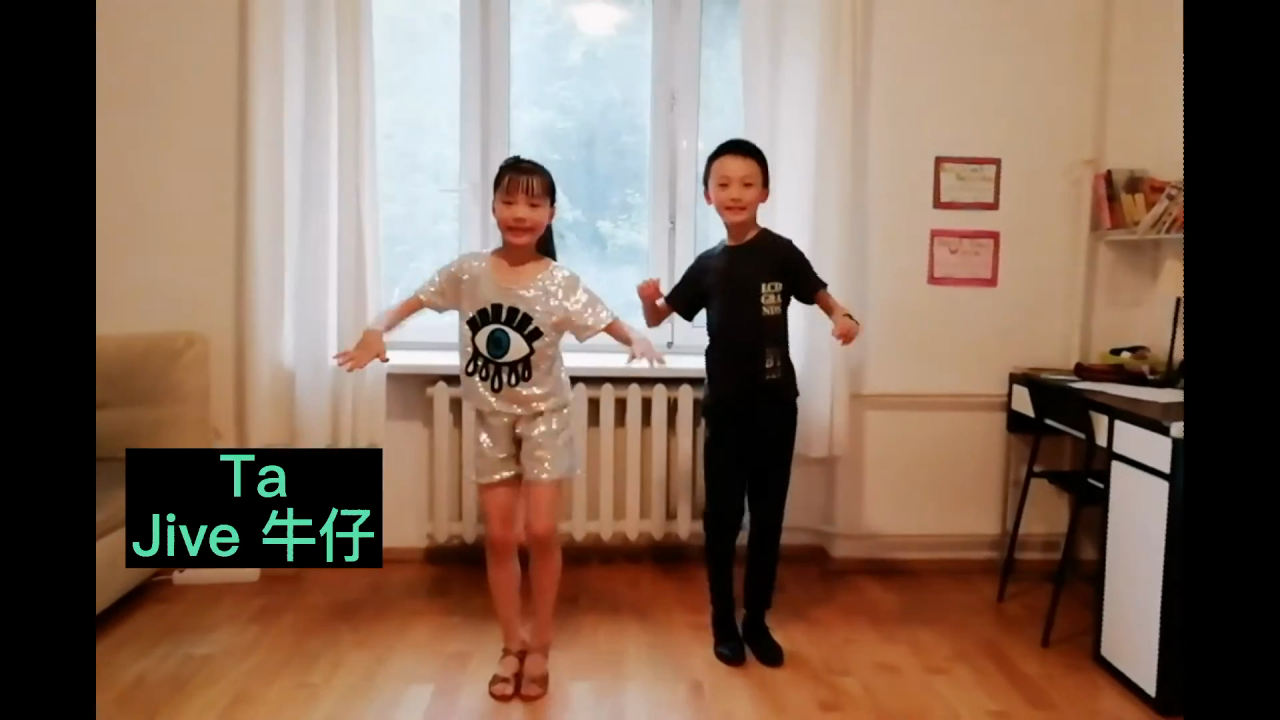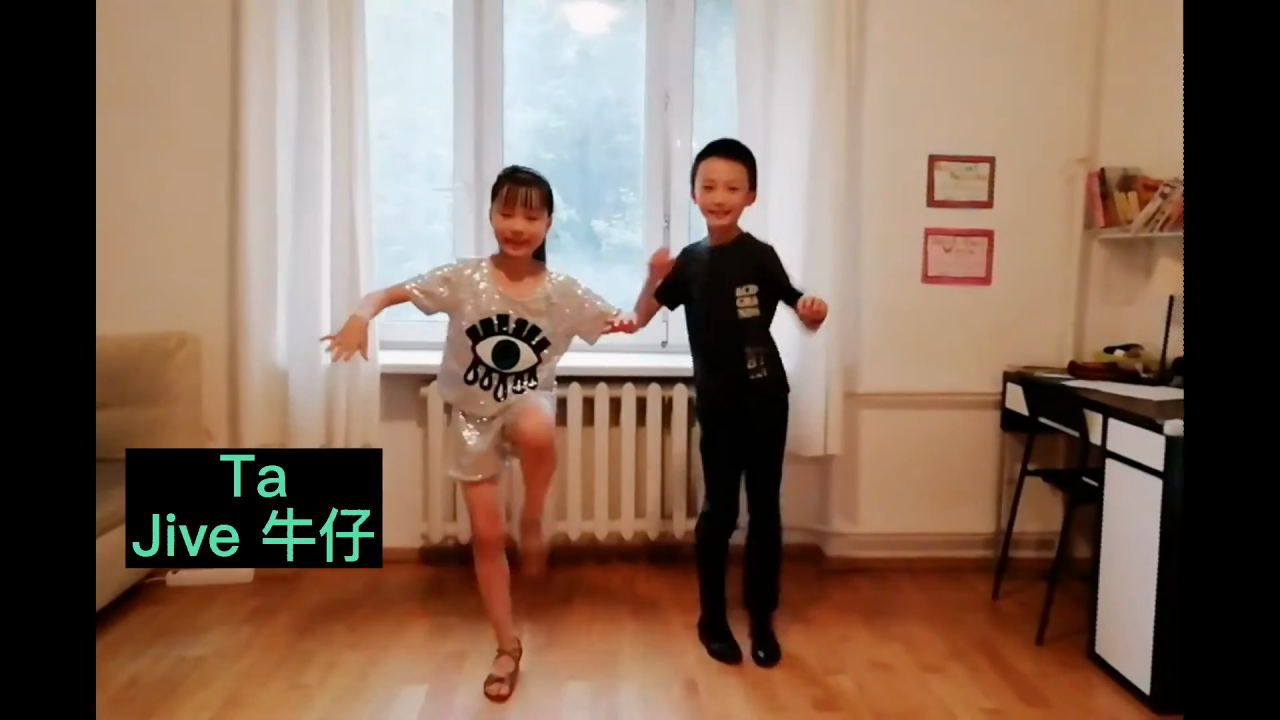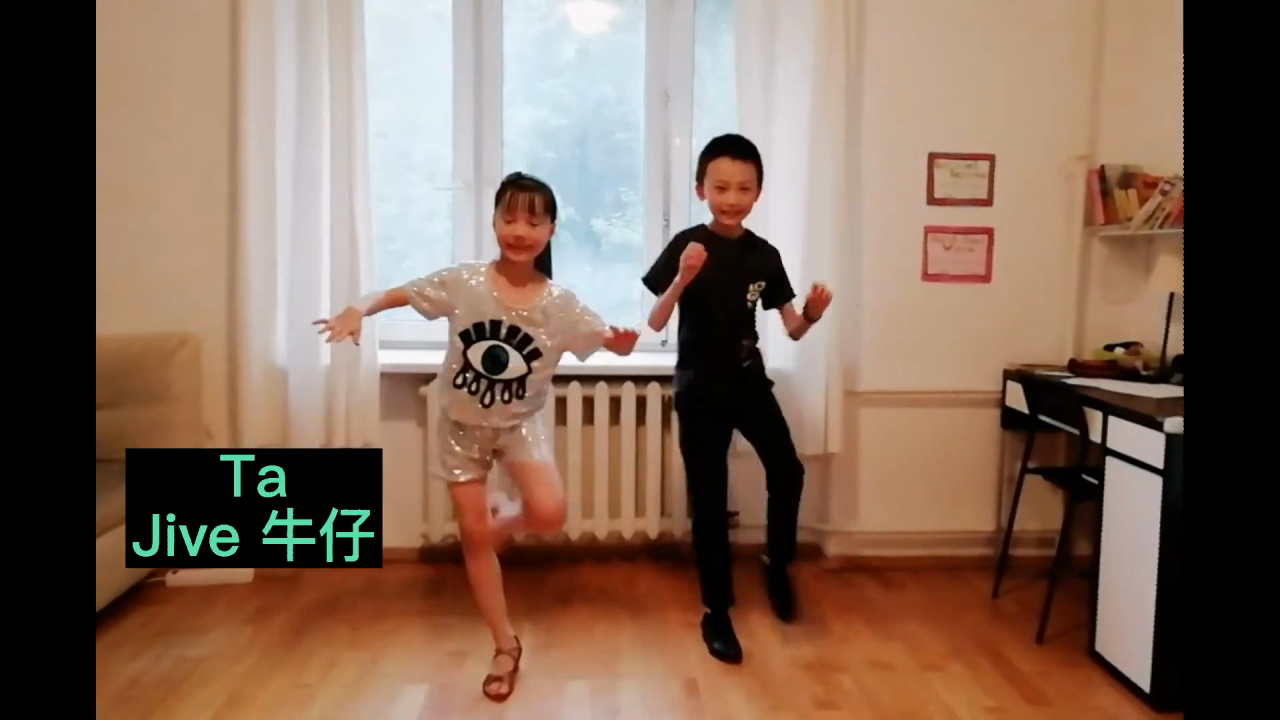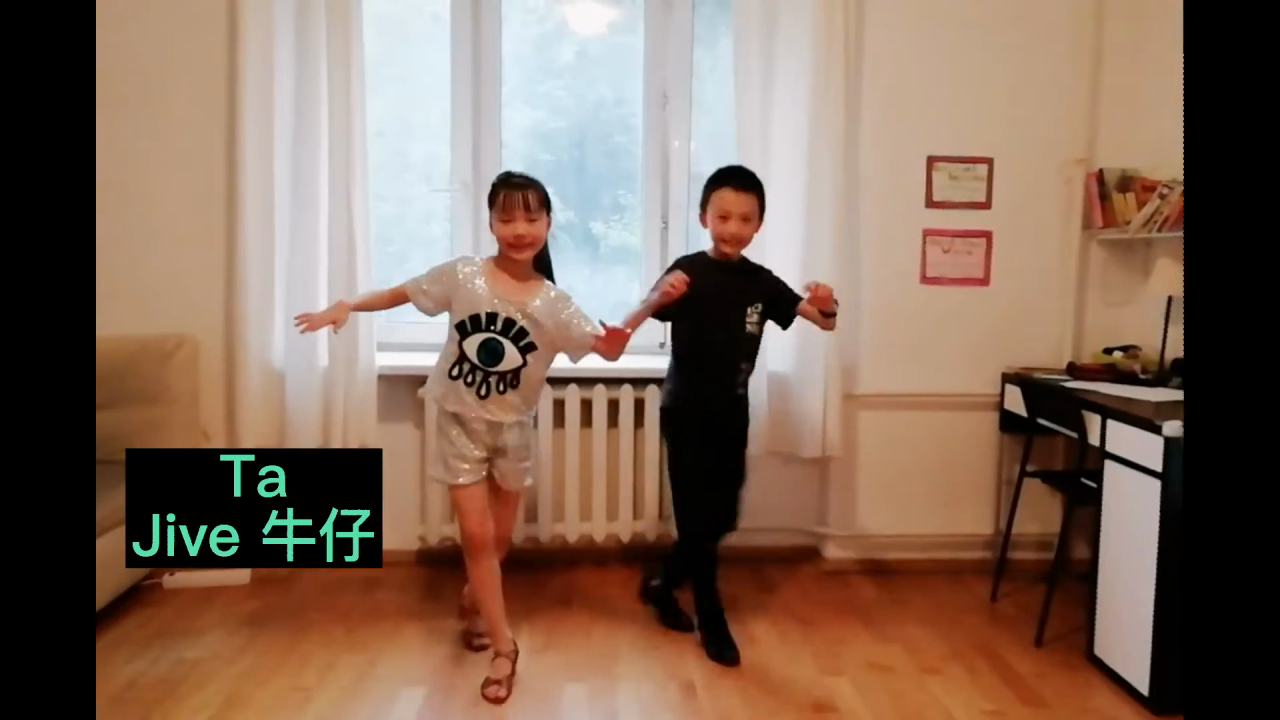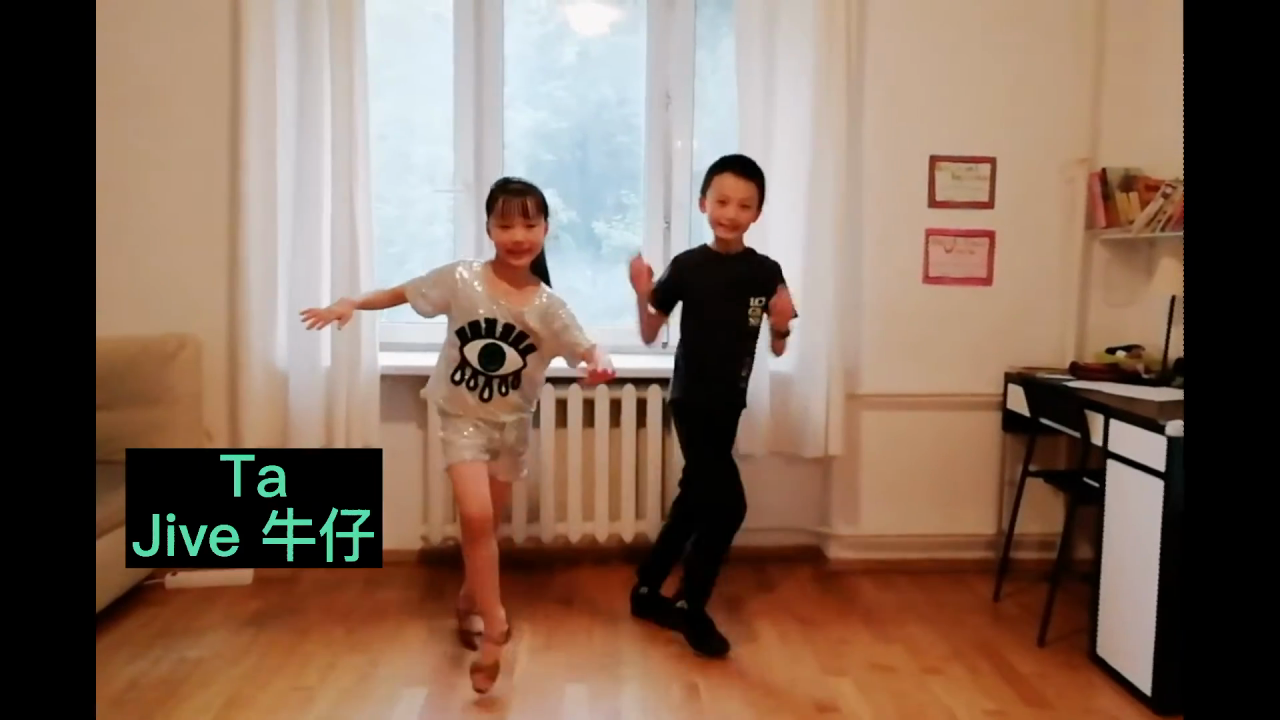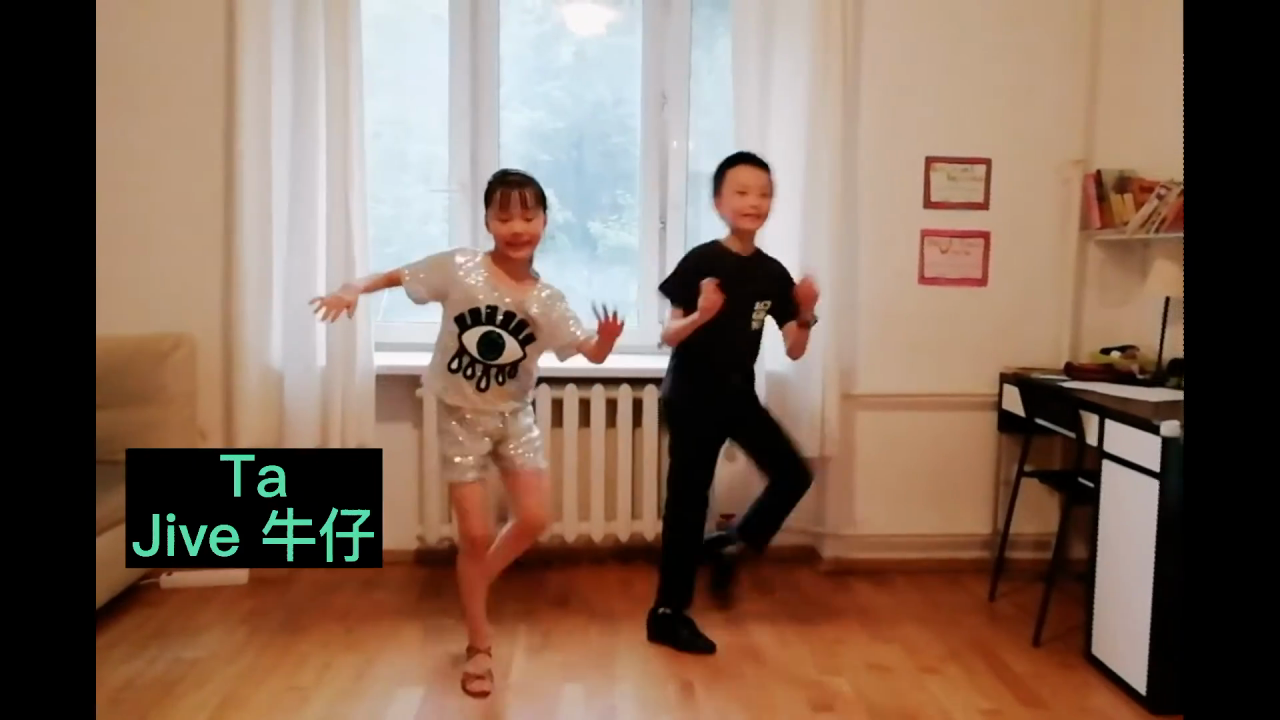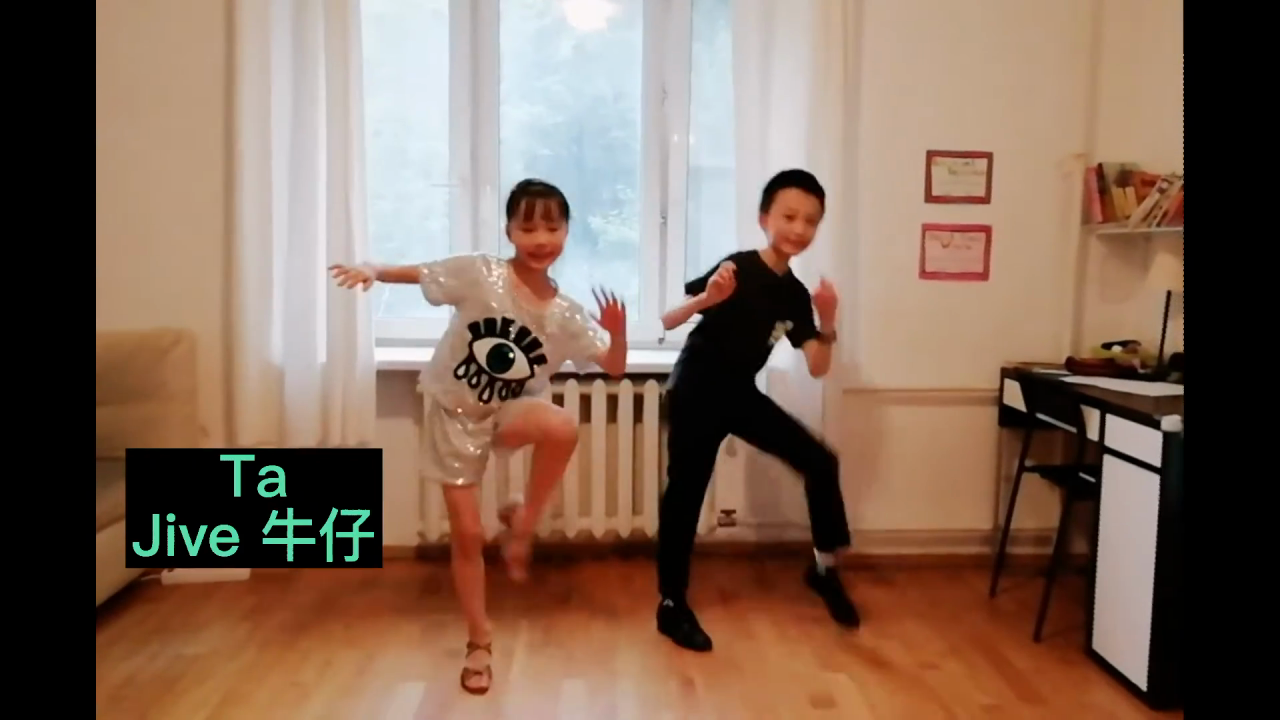
dt=0.2s
person 1, frame 1
left shoulder: (562, 283)
right shoulder: (468, 271)
left elbow: (616, 326)
right elbow: (410, 301)
left wrist: (639, 342)
right wrist: (376, 330)
left hip: (544, 415)
right hip: (490, 419)
left knee: (542, 534)
right knee: (499, 537)
left ankle: (540, 646)
right ankle: (513, 646)
person 1, frame 2
left shoulder: (562, 291)
right shoulder: (462, 277)
left elbow: (617, 319)
right elbow: (388, 293)
left wrist: (628, 323)
right wrist: (361, 318)
left hip: (525, 402)
right hip: (472, 416)
left knee: (540, 434)
right knee: (486, 533)
left ankle: (532, 524)
right ankle: (507, 645)
person 1, frame 3
left shoulder: (560, 304)
right shoulder: (462, 281)
left elbow: (616, 343)
right elbow: (397, 294)
left wrist: (625, 340)
right wrist: (358, 311)
left hip: (519, 423)
right hip: (462, 425)
left knee: (550, 514)
right knee: (476, 535)
left ankle: (510, 521)
right ankle: (506, 645)
person 1, frame 4
left shoulder: (554, 303)
right shoulder: (461, 274)
left elbow: (602, 348)
right elbow: (402, 293)
left wrist: (615, 343)
right wrist: (346, 306)
left hip: (514, 426)
right hip: (461, 422)
left knee: (499, 537)
right knee: (478, 536)
left ankle: (472, 602)
right ankle: (504, 649)
person 1, frame 5
left shoulder: (550, 308)
right shoulder: (458, 278)
left elbow: (587, 357)
right elbow: (399, 293)
left wrist: (599, 369)
right wrist: (349, 304)
left hip: (512, 423)
right hip: (461, 418)
left knee: (488, 525)
right knee: (476, 517)
left ankle: (469, 604)
right ankle: (493, 619)
person 1, frame 6
left shoulder: (547, 299)
right shoulder: (457, 267)
left elbow: (592, 354)
right elbow: (396, 276)
left wrist: (607, 334)
right wrist: (354, 288)
left hip: (513, 413)
right hip: (459, 415)
left knee: (534, 521)
right knee: (474, 534)
left ankle: (482, 576)
right ankle: (479, 645)
person 1, frame 7
left shoulder: (566, 313)
right shoulder: (477, 273)
left elbow: (614, 367)
right elbow: (414, 273)
left wrist: (618, 333)
right wrist: (370, 271)
left hip: (510, 412)
right hip: (455, 415)
left knee: (562, 429)
right knee: (467, 535)
left ankle: (522, 522)
right ankle: (479, 643)
person 2, frame 1
left shoulder: (780, 253)
right shoulder: (706, 266)
left elbow: (825, 301)
right elbow: (657, 319)
left wrist: (845, 321)
right wrist: (648, 301)
left hip: (775, 403)
right hip: (725, 405)
left knee: (768, 513)
right knee: (723, 512)
left ankle: (756, 620)
right ankle: (724, 620)
person 2, frame 2
left shoulder: (761, 257)
right shoulder: (686, 257)
left elbow: (796, 314)
right elbow: (640, 320)
left wrist: (814, 313)
right wrist: (655, 282)
left hip: (765, 397)
right hip: (716, 401)
left knee: (764, 508)
right knee: (719, 509)
left ankle: (762, 619)
right ankle: (712, 620)
person 2, frame 3
left shoulder: (763, 254)
right shoulder: (686, 246)
left elbow: (795, 327)
right elbow: (655, 320)
left wrist: (814, 308)
right wrist: (683, 278)
left hip: (749, 383)
right hip: (699, 391)
left knee: (788, 472)
right knee: (710, 504)
left ankle: (778, 567)
right ankle: (716, 615)
person 2, frame 4
left shoulder: (764, 282)
right shoulder: (690, 270)
left elbow: (823, 323)
right elbow: (631, 325)
left wrist: (824, 309)
right wrist: (660, 299)
left hip: (731, 414)
right hip: (687, 411)
left knee: (720, 514)
right knee: (698, 515)
left ankle: (661, 582)
right ankle: (711, 619)
person 2, frame 5
left shoulder: (765, 271)
right shoulder: (688, 265)
left elbow: (779, 342)
right elbow: (649, 334)
left wrist: (784, 323)
right wrist: (644, 296)
left hip: (729, 403)
right hip: (692, 401)
left knee: (698, 500)
right knee: (726, 502)
left ankle: (649, 587)
right ankle: (689, 605)
person 2, frame 6
left shoulder: (774, 274)
right shoulder: (702, 261)
left elbow: (794, 350)
right elbow: (670, 337)
left wrist: (806, 313)
right wrist: (702, 315)
left hip: (737, 394)
right hip: (691, 398)
left knee: (795, 476)
right knee: (688, 502)
left ankle: (725, 548)
right ankle: (668, 612)
person 2, frame 7
left shoulder: (796, 295)
right shoulder: (737, 269)
left elbow: (822, 359)
right elbow: (669, 319)
left wrist: (826, 325)
right wrist: (705, 300)
left hip: (742, 395)
right hip: (695, 393)
left knee: (819, 463)
right knee: (683, 497)
left ankle: (825, 566)
right ankle: (673, 605)
